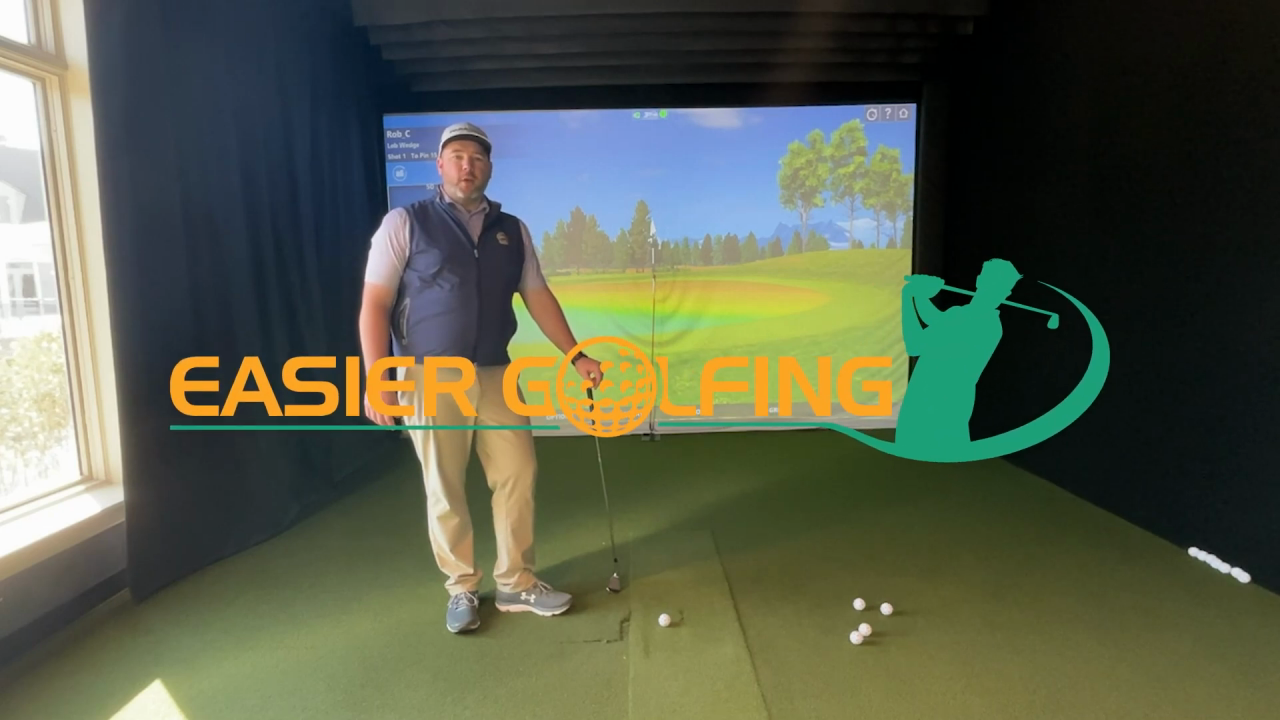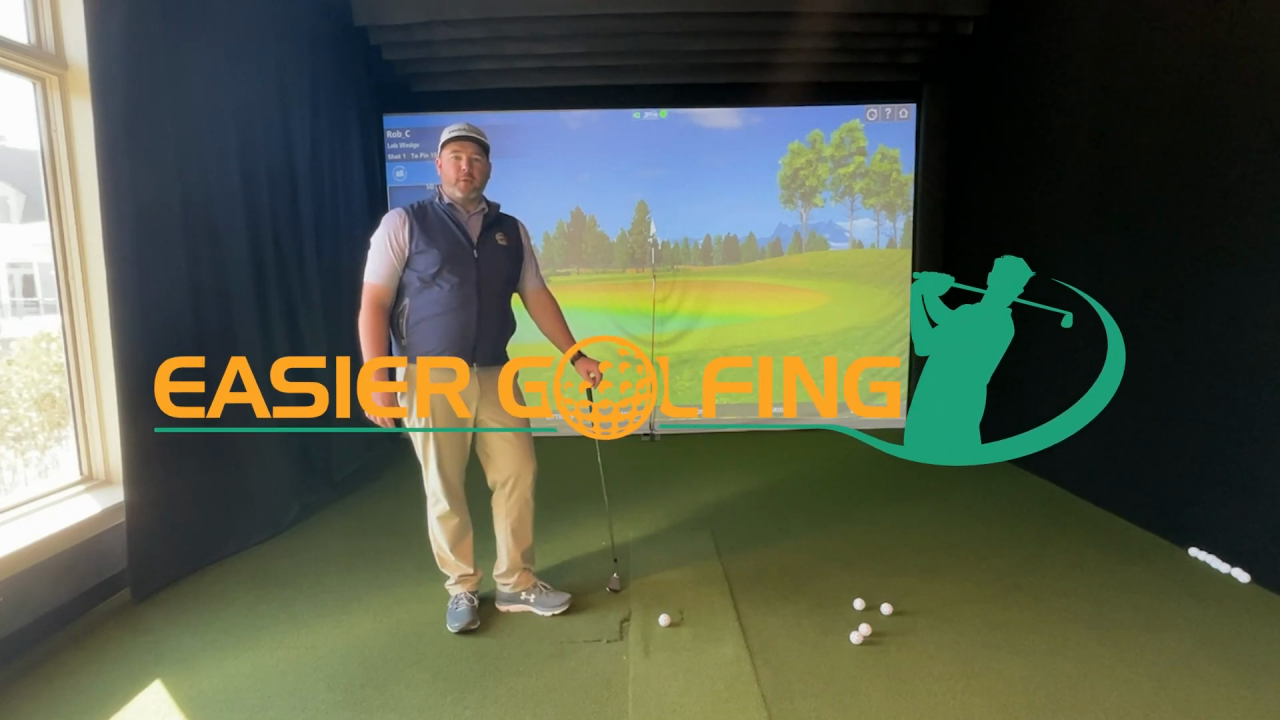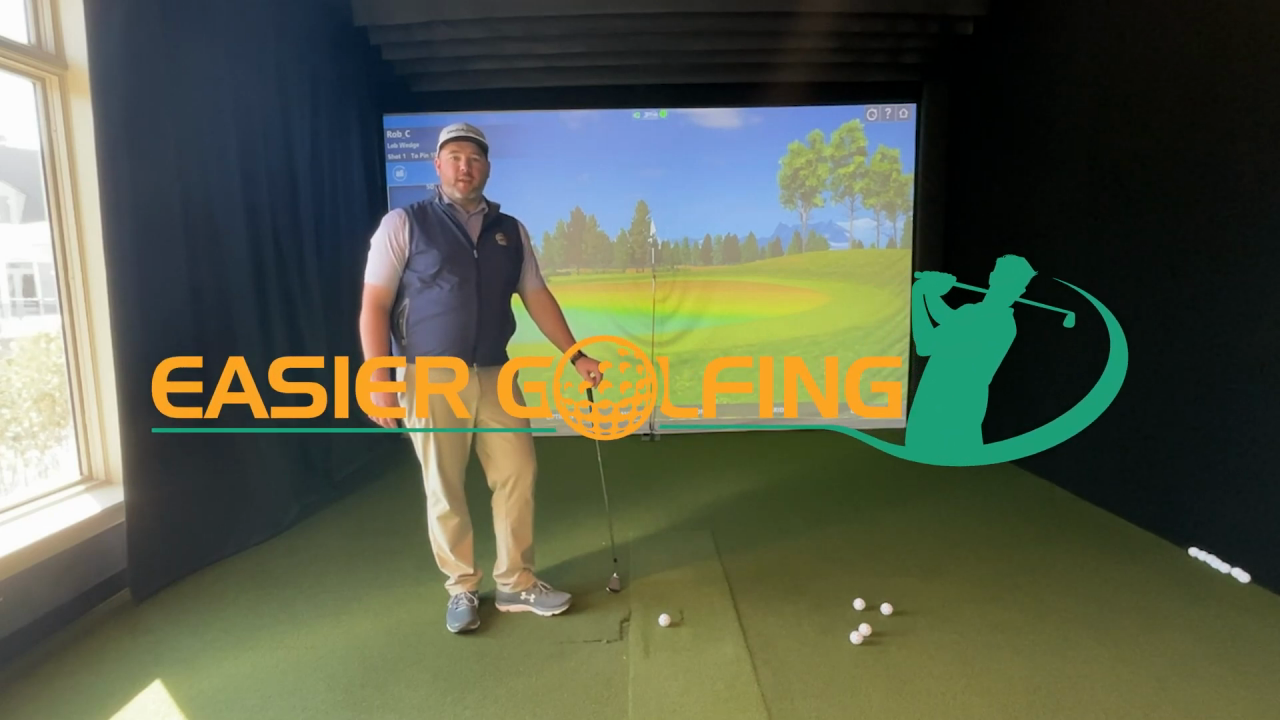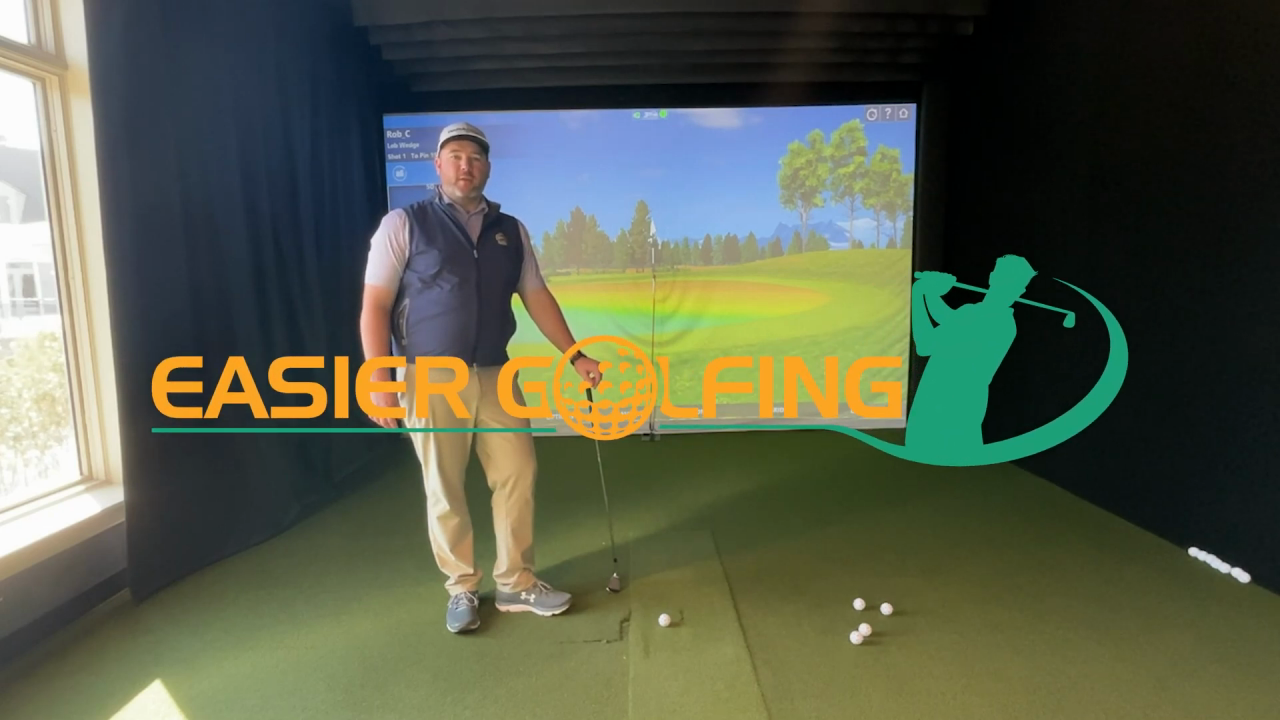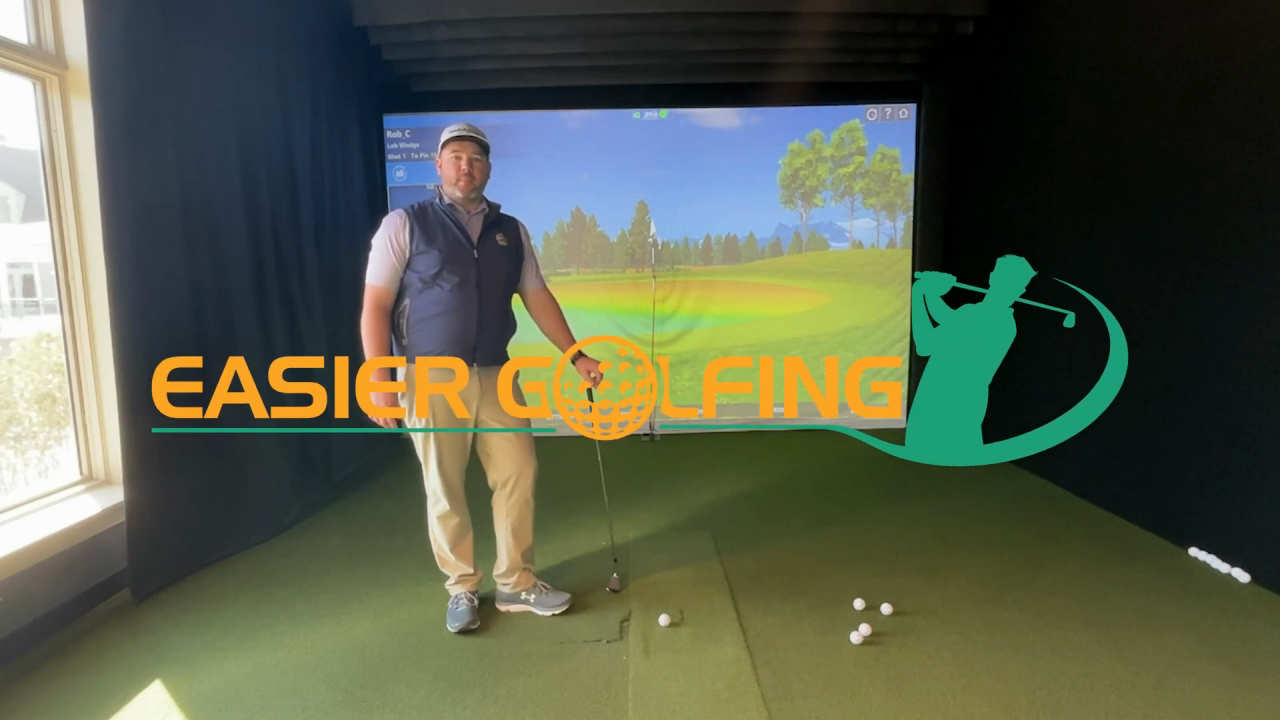
dt=0.4s
person 1, frame 1
left shoulder: (513, 230)
right shoulder: (405, 223)
left elbow: (538, 298)
right elbow: (375, 304)
left wrist: (577, 356)
right wrist: (377, 378)
left hip: (496, 375)
right hip: (431, 376)
left knee: (518, 476)
right knee: (445, 489)
left ankle: (516, 584)
right ankle: (461, 588)
person 1, frame 2
left shoulder: (511, 231)
right shoulder: (404, 224)
left elbow: (537, 298)
right elbow: (373, 304)
left wrist: (575, 356)
right wrist: (377, 377)
left hip: (495, 375)
right hip: (430, 377)
left knee: (517, 475)
right knee: (444, 488)
left ankle: (516, 583)
right ankle: (462, 588)
person 1, frame 3
left shoulder: (511, 230)
right shoulder: (404, 224)
left elbow: (537, 297)
right elbow: (375, 305)
left wrist: (576, 355)
right wrist: (379, 378)
left hip: (496, 375)
right hip: (430, 377)
left knee: (517, 476)
right knee: (445, 489)
left ankle: (516, 584)
right ankle: (462, 588)
person 1, frame 4
left shoulder: (511, 231)
right shoulder: (404, 224)
left elbow: (537, 298)
right elbow: (375, 305)
left wrist: (575, 356)
right wrist: (379, 379)
left hip: (495, 375)
right hip: (431, 377)
left knee: (517, 475)
right knee: (444, 489)
left ankle: (516, 583)
right ankle: (462, 588)
person 1, frame 5
left shoulder: (511, 231)
right shoulder: (405, 224)
left elbow: (537, 298)
right elbow: (375, 306)
left wrist: (576, 356)
right wrist: (379, 379)
left hip: (496, 375)
right hip: (431, 377)
left knee: (518, 475)
right knee: (445, 488)
left ankle: (516, 583)
right ankle: (462, 588)
person 2, frame 1
left shoulder: (969, 320)
left elbow: (914, 346)
right elbow: (935, 320)
left wrist: (907, 296)
right wrist: (920, 294)
left hip: (937, 408)
person 2, frame 2
left shoulder: (981, 320)
left elbow: (922, 346)
right elbow: (944, 319)
left wrist: (916, 293)
right wrist: (928, 292)
left hip: (948, 410)
person 2, frame 3
left shoulder: (990, 322)
left elbow: (924, 346)
right elbow: (946, 318)
left wrist: (918, 293)
right wrist: (930, 291)
left hip: (950, 409)
person 2, frame 4
left shoulder: (993, 323)
left elbow: (924, 346)
right elbow: (947, 319)
left wrist: (917, 294)
right wrist: (930, 290)
left hip: (950, 409)
person 2, frame 5
left shoulder: (986, 321)
left elbow: (925, 346)
right elbow: (947, 319)
left wrist: (918, 293)
right wrist: (930, 290)
left hip: (950, 409)
